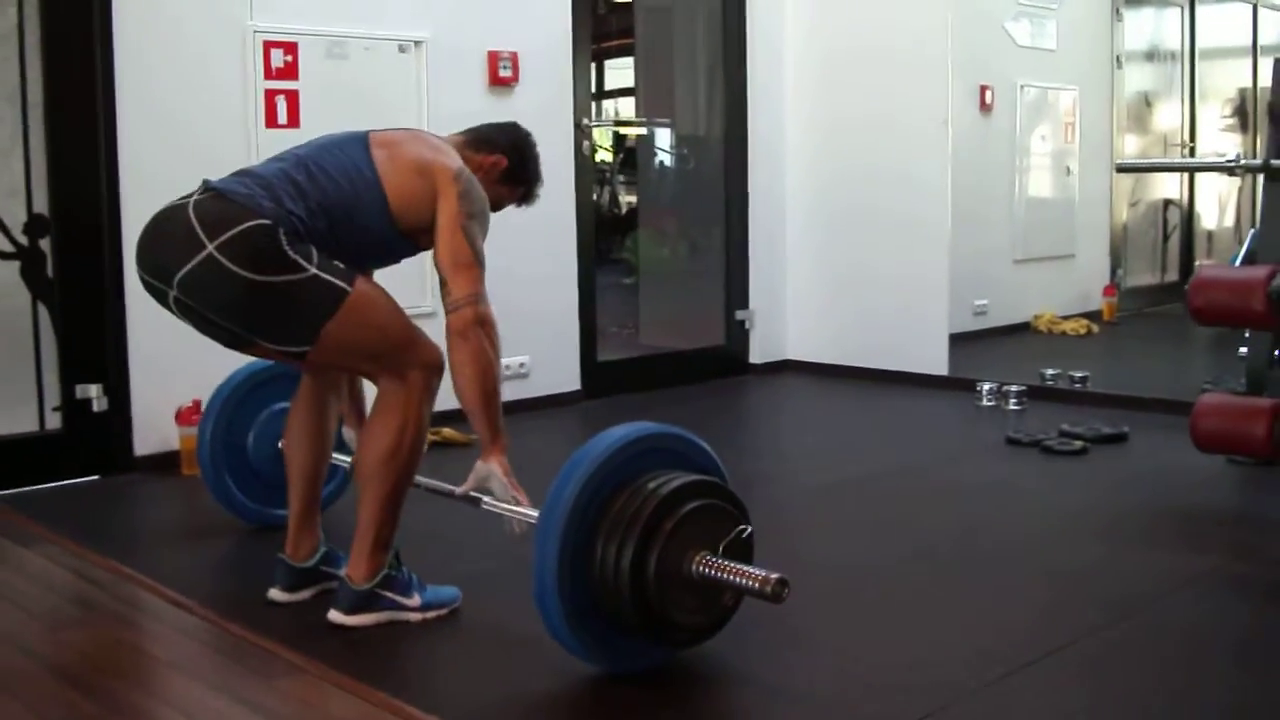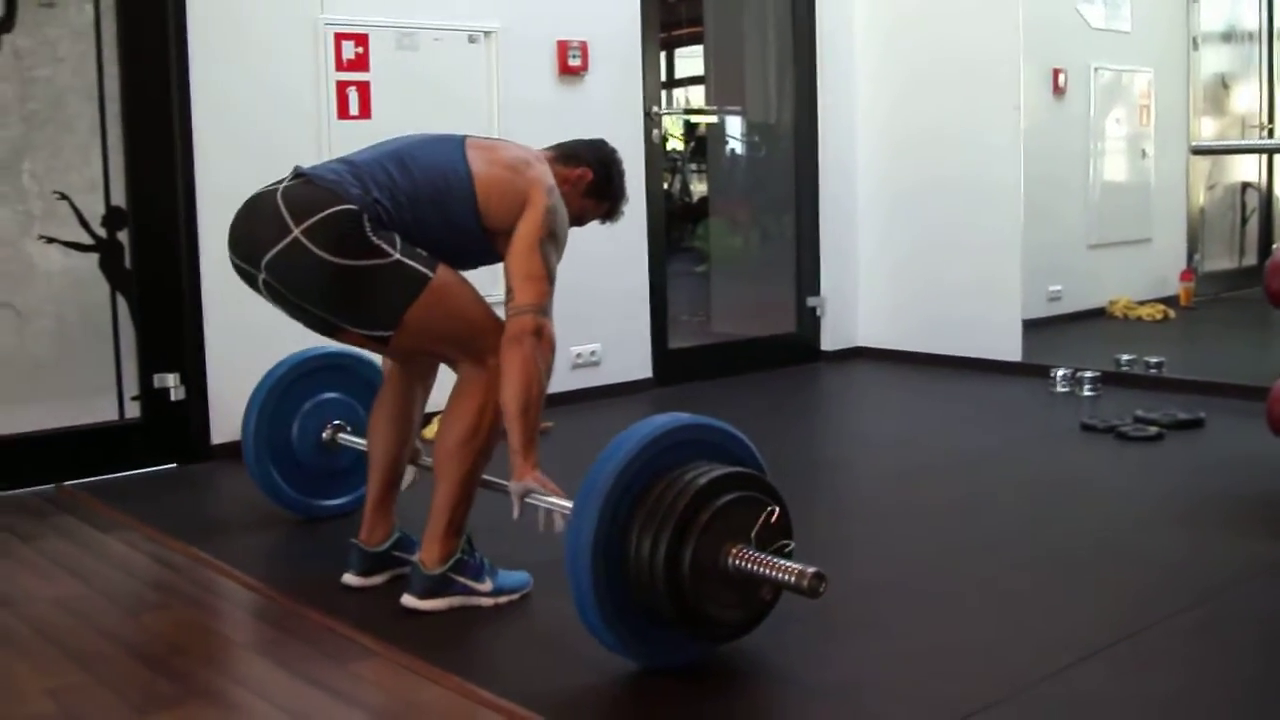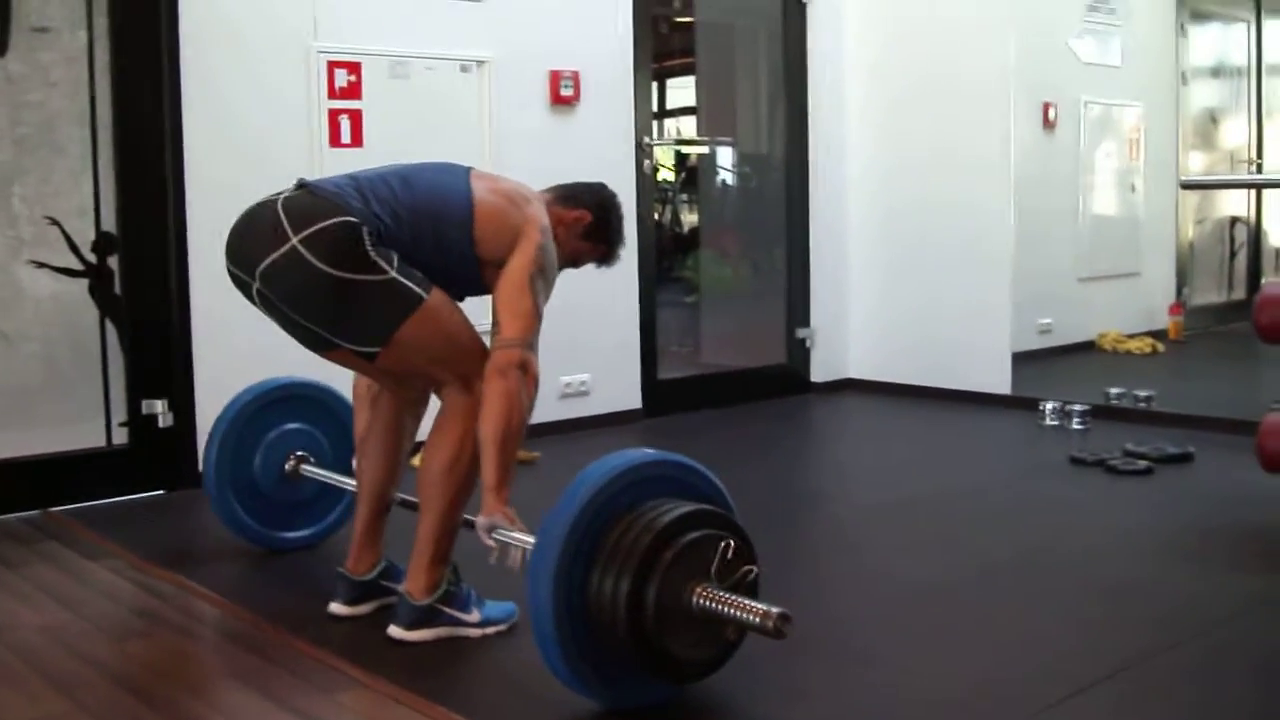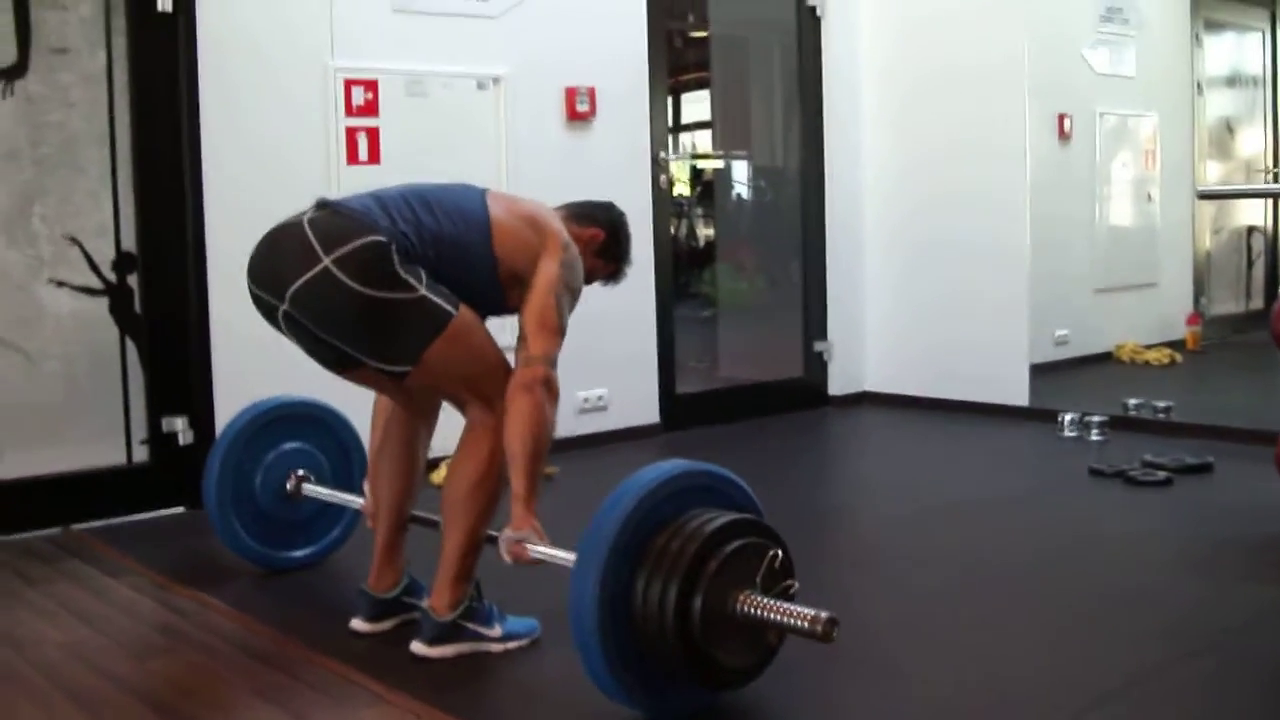
dt=0.7s
person 1, frame 1
left shoulder: (392, 156)
right shoulder: (458, 181)
left elbow: (345, 302)
right elbow: (468, 319)
left wrist: (359, 422)
right wrist: (493, 453)
left hip: (169, 236)
right hip: (234, 250)
left knee: (327, 363)
right knee: (414, 369)
left ankle: (301, 558)
right ankle: (366, 581)
person 1, frame 2
left shoulder: (479, 168)
right shoulder: (541, 193)
left elbow: (413, 308)
right elbow: (528, 330)
left wrist: (403, 435)
right wrist: (524, 462)
left hip: (260, 223)
right hip: (322, 234)
left knee: (418, 351)
right knee: (487, 357)
left ankle: (375, 545)
right ankle: (439, 566)
person 1, frame 3
left shoulder: (479, 206)
right shoulder: (533, 230)
left elbow: (387, 339)
right elbow: (511, 364)
left wrist: (364, 456)
right wrist: (496, 496)
left hip: (259, 234)
right hip: (320, 244)
left knee: (409, 382)
right knee: (469, 384)
left ankle: (361, 573)
right ankle: (426, 596)
person 1, frame 4
left shoulder: (486, 227)
right shoulder: (556, 248)
left elbow: (405, 365)
right elbow: (533, 379)
left wrist: (376, 480)
right wrist: (523, 510)
left hip: (279, 256)
right hip: (347, 263)
left knee: (418, 399)
right knee: (492, 404)
left ankle: (384, 589)
right ankle: (449, 613)
